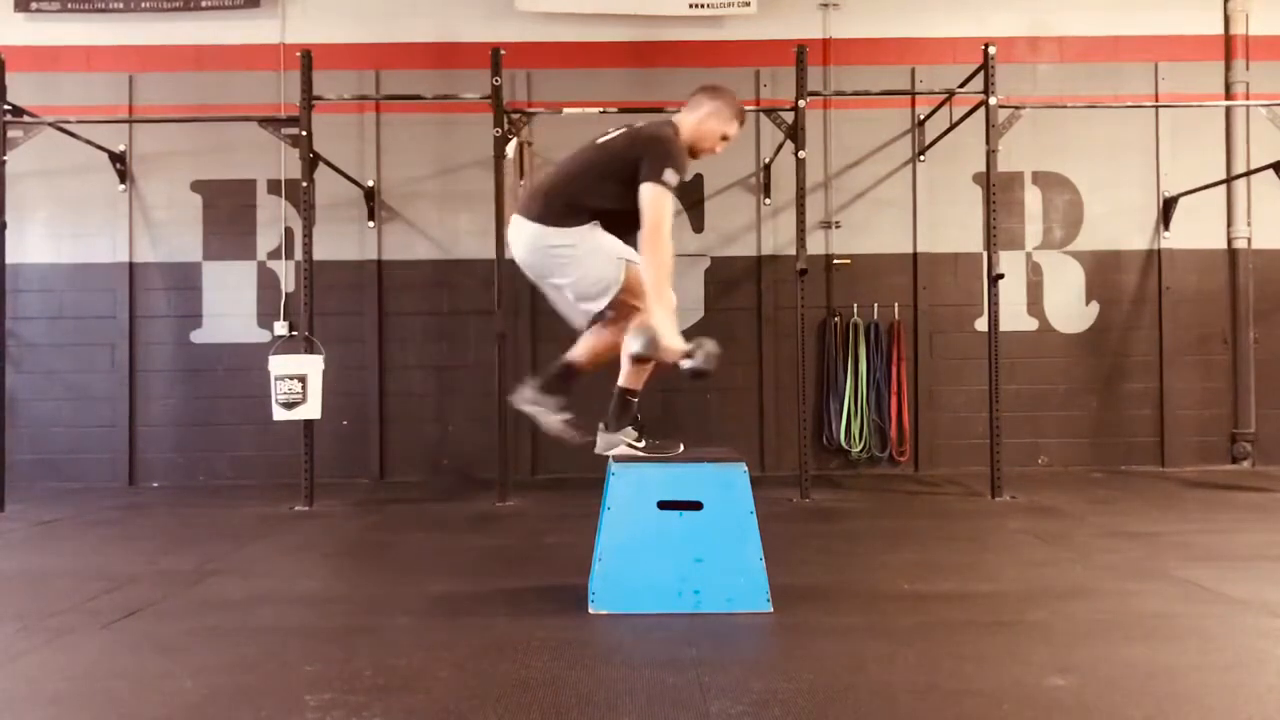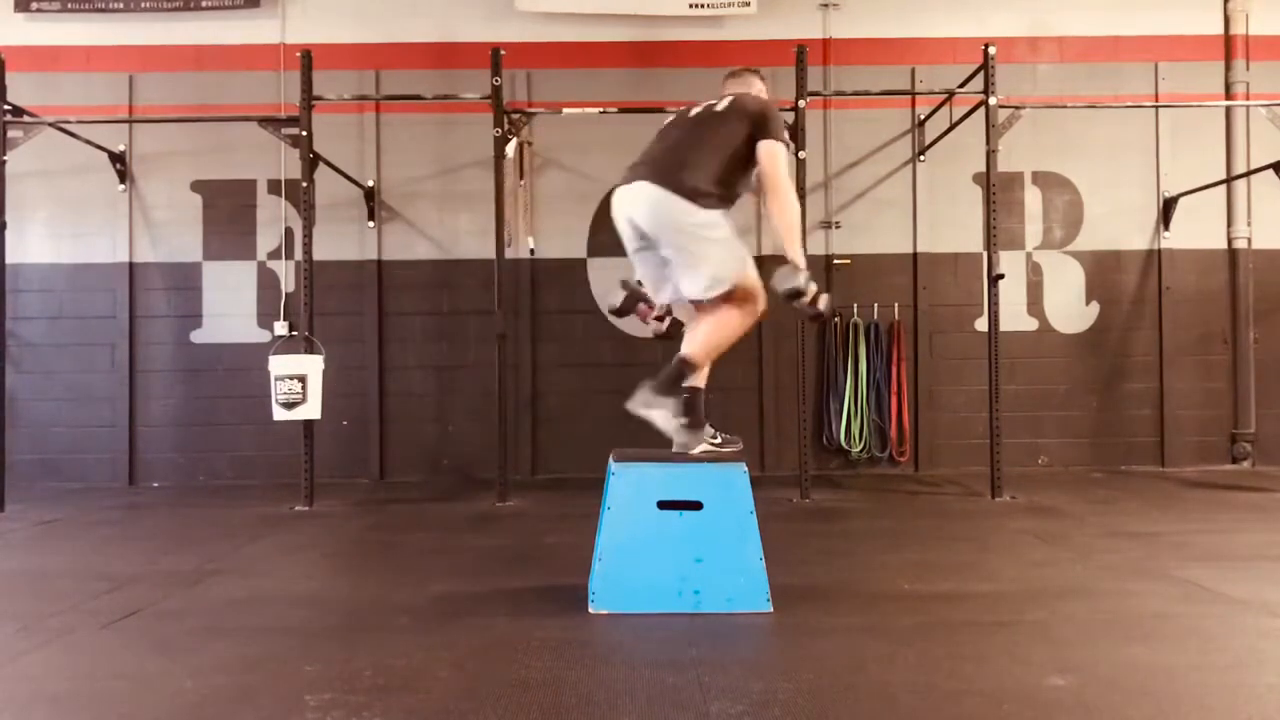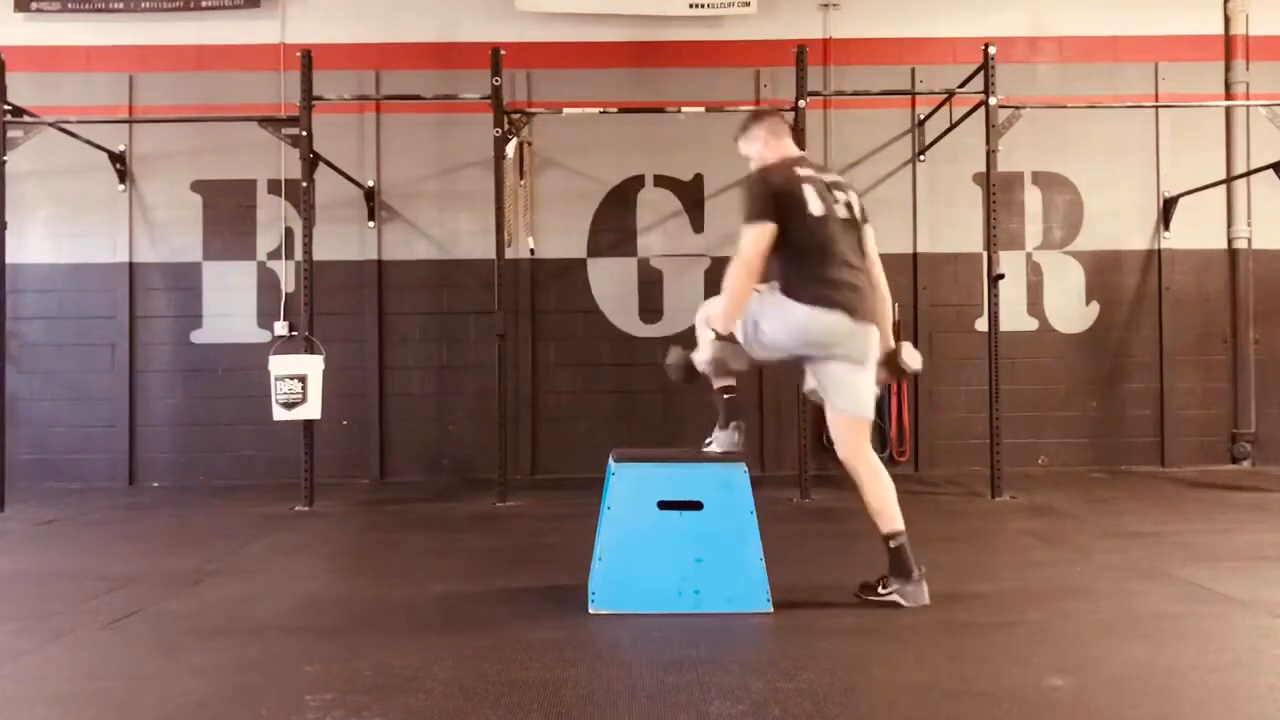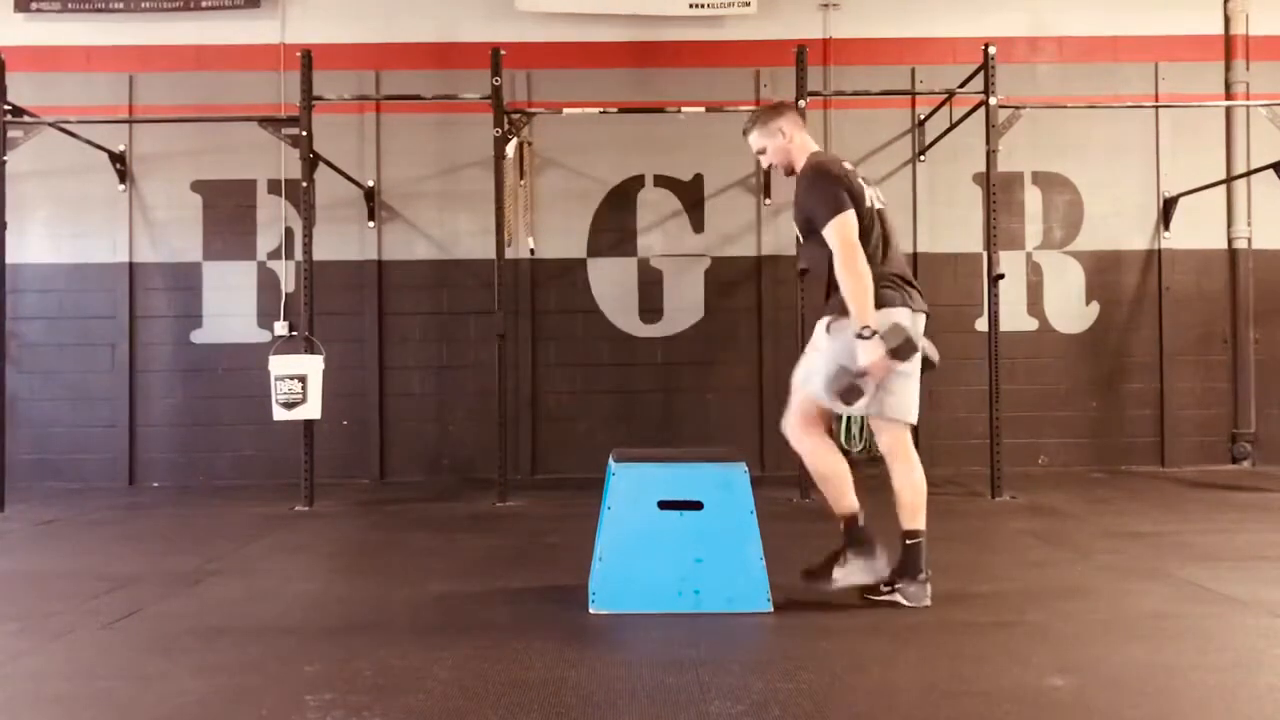
dt=0.5s
person 1, frame 1
left shoulder: (647, 139)
right shoulder: (664, 148)
left elbow: (632, 229)
right elbow: (655, 239)
right wrist: (666, 326)
left hip: (533, 229)
right hip: (555, 230)
left knee: (624, 313)
right knee: (654, 305)
left ankle: (547, 388)
right ankle: (619, 427)
person 1, frame 2
left shoulder: (692, 116)
right shoulder: (761, 110)
right elbow: (777, 189)
left wrist: (646, 279)
right wrist: (798, 266)
left hip: (630, 198)
right hip: (678, 203)
left knee: (711, 310)
right knee: (748, 300)
left ankle: (692, 424)
right ankle: (661, 390)
person 1, frame 3
left shoulder: (766, 181)
right shoulder: (840, 185)
left elbow: (749, 262)
right elbow: (873, 267)
left wrist: (718, 337)
right wrist: (887, 342)
left hip: (805, 312)
right hip: (858, 324)
left knee: (712, 314)
right knee: (856, 452)
left ankle: (728, 426)
right ankle: (906, 575)
person 1, frame 4
left shoulder: (817, 178)
right shoulder: (844, 174)
left elbow: (849, 258)
left wrist: (864, 334)
left hip: (868, 315)
right hip: (903, 312)
left knee: (802, 428)
right knee: (896, 443)
left ankle: (860, 550)
right ankle: (911, 573)
